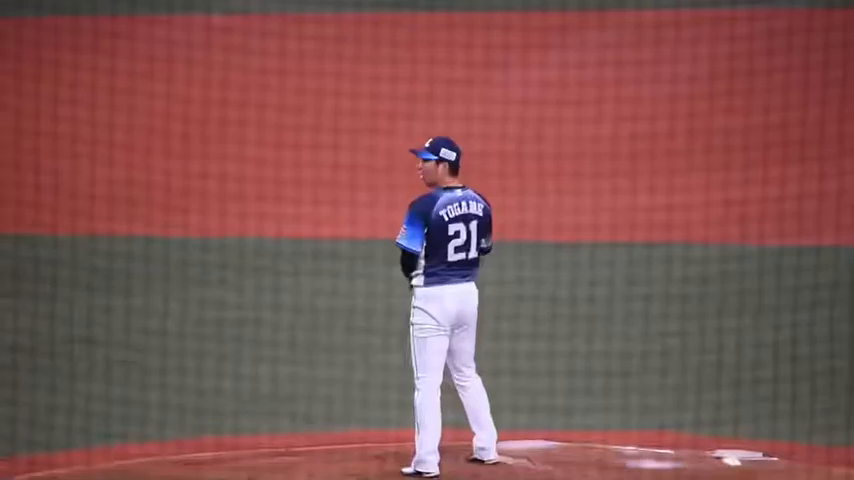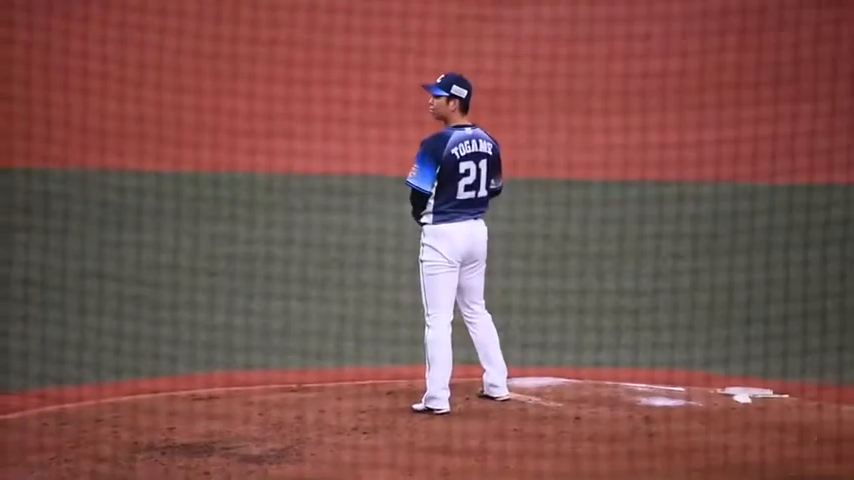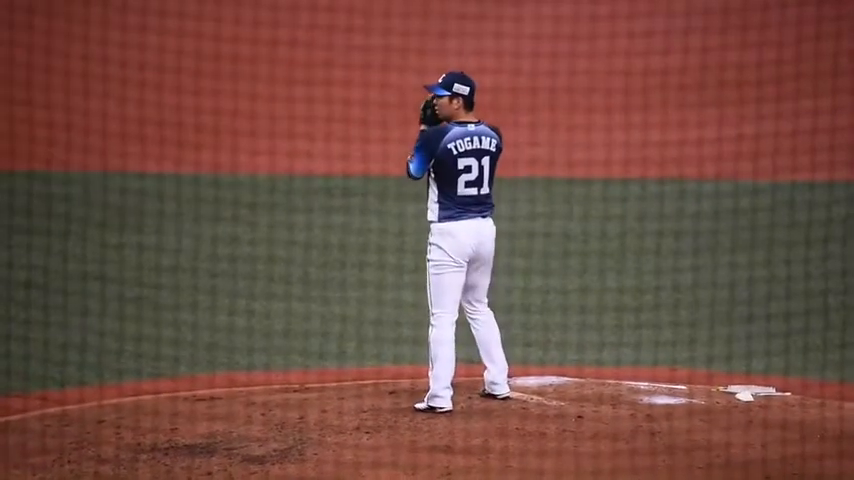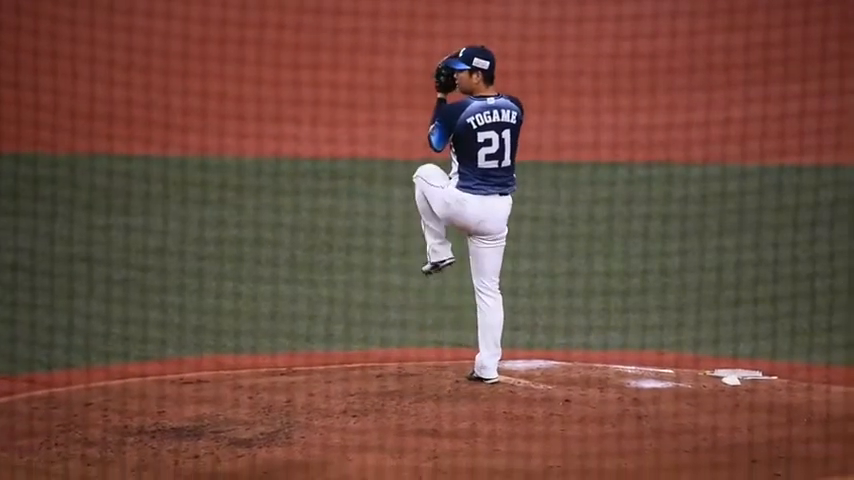
dt=0.7s
person 1, frame 1
left shoulder: (425, 205)
right shoulder: (480, 204)
left elbow: (408, 256)
right elbow: (485, 248)
left wrist: (414, 276)
left hip: (434, 296)
right hip: (467, 293)
left knee: (428, 381)
right knee: (466, 373)
right ankle: (487, 448)
person 1, frame 2
left shoulder: (437, 143)
right shoulder: (489, 142)
left elbow: (419, 194)
right elbow: (495, 189)
left wrist: (421, 216)
left hip: (442, 235)
right hip: (476, 231)
left knee: (438, 318)
right knee: (476, 310)
left ankle: (437, 398)
right ankle: (497, 385)
person 1, frame 3
left shoulder: (435, 137)
right shoulder: (493, 136)
left elbow: (413, 171)
left hip: (450, 234)
right hip: (484, 230)
left knee: (442, 317)
right knee: (478, 308)
left ankle: (439, 397)
right ankle: (498, 383)
person 1, frame 4
left shoulder: (456, 111)
right shoulder: (515, 108)
left elbow: (435, 143)
left wrist: (441, 97)
left hip: (463, 203)
right hip: (499, 209)
left knee: (425, 175)
right knee: (488, 289)
left ankle: (439, 253)
right ankle: (487, 367)
